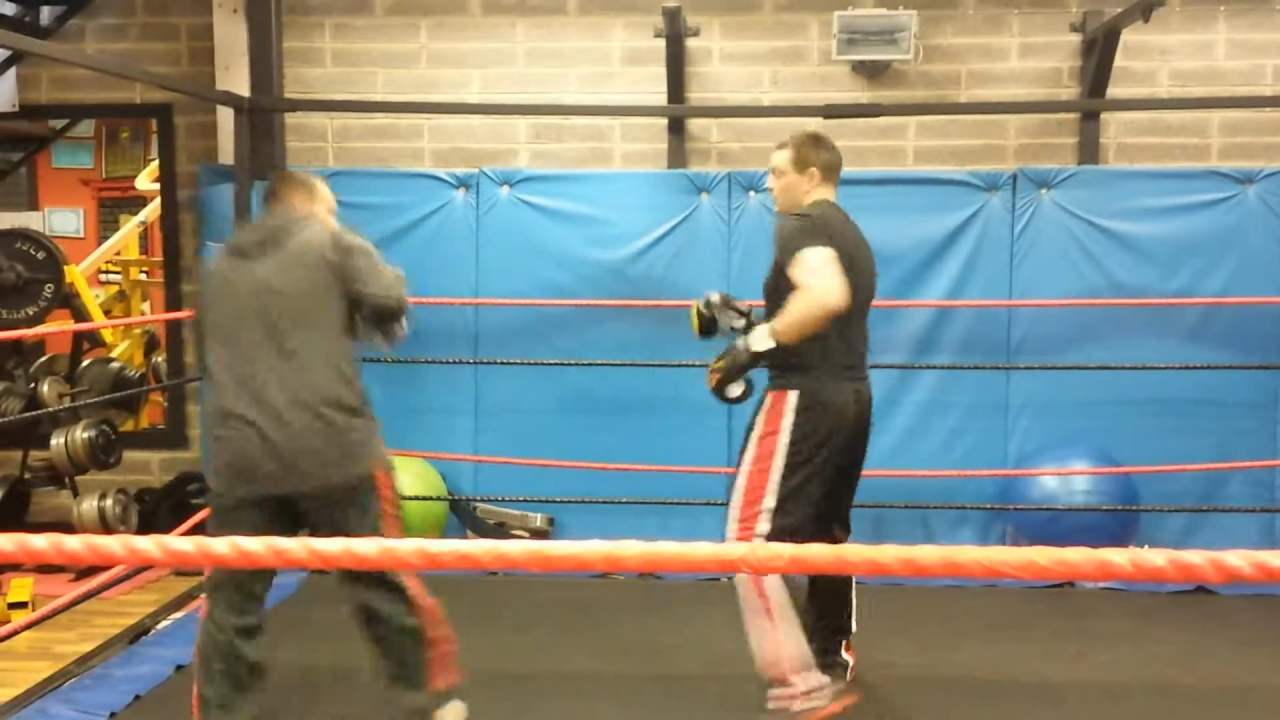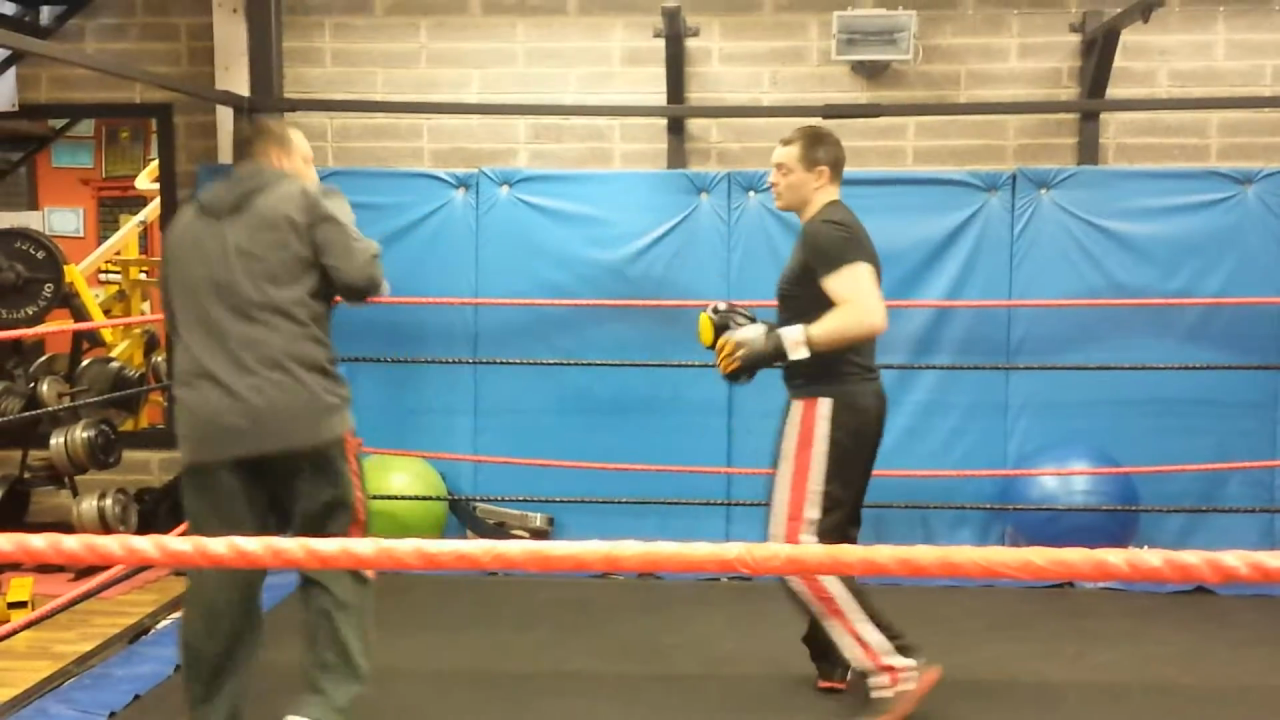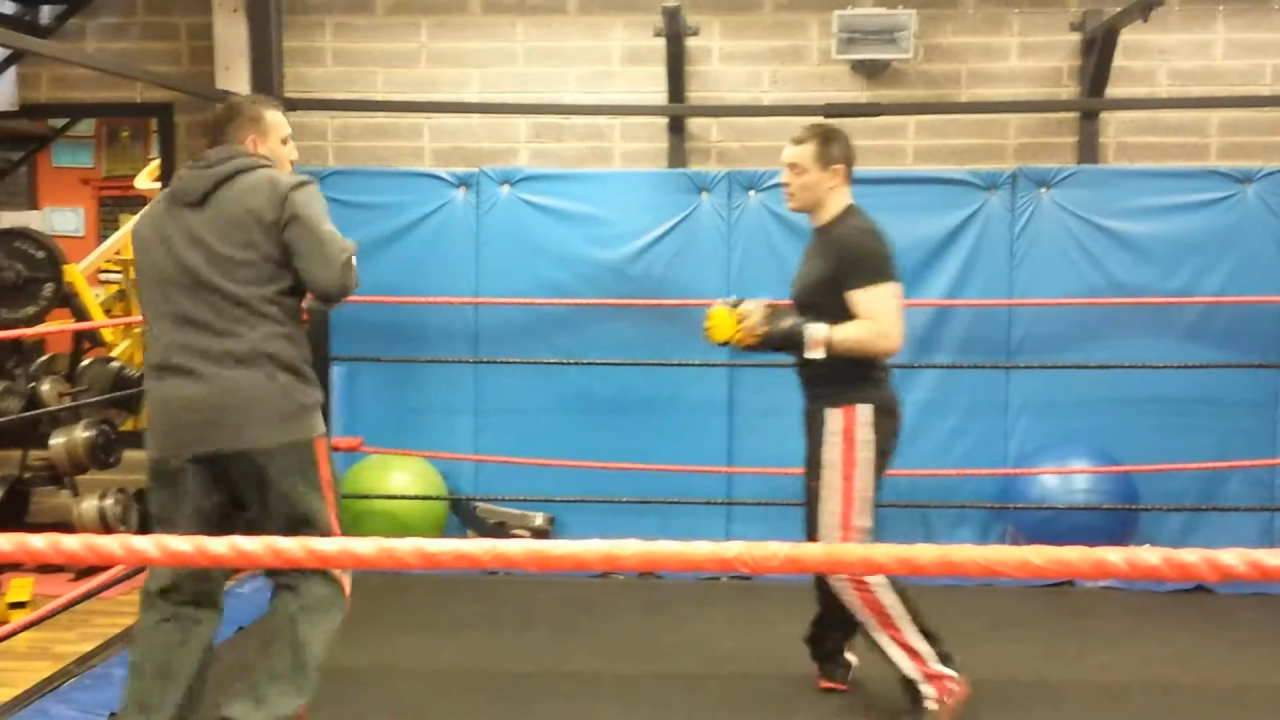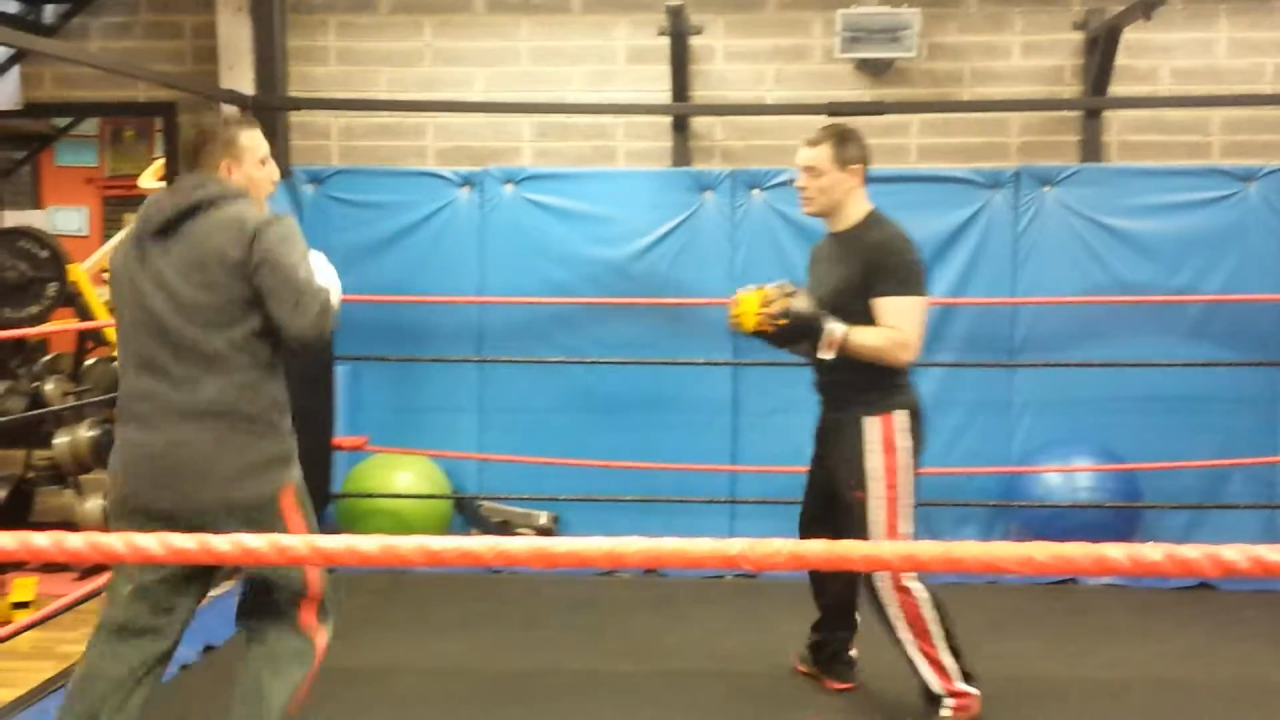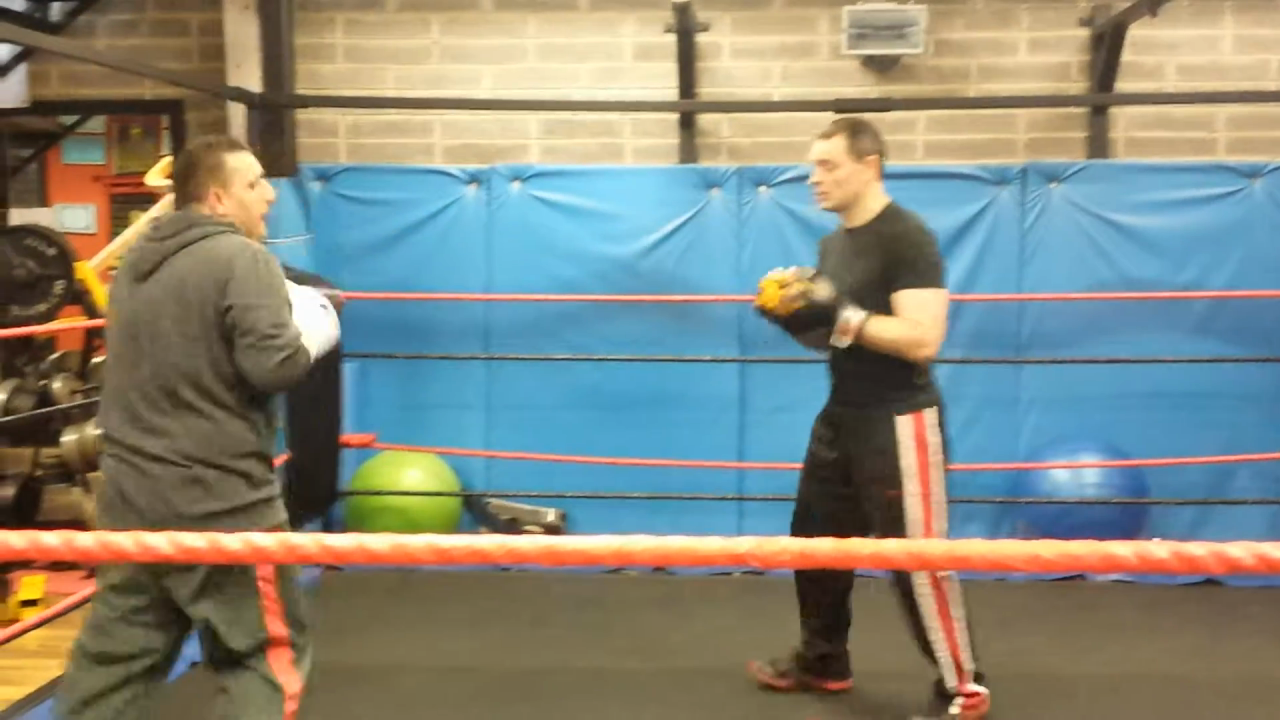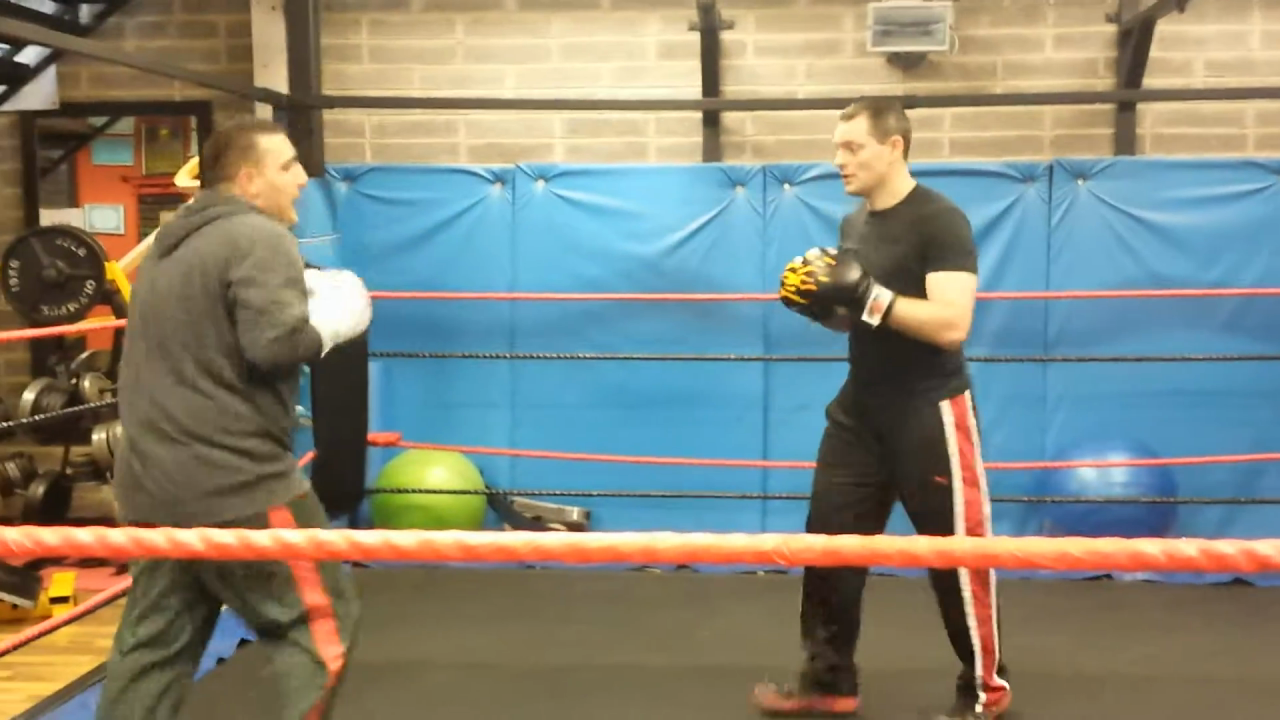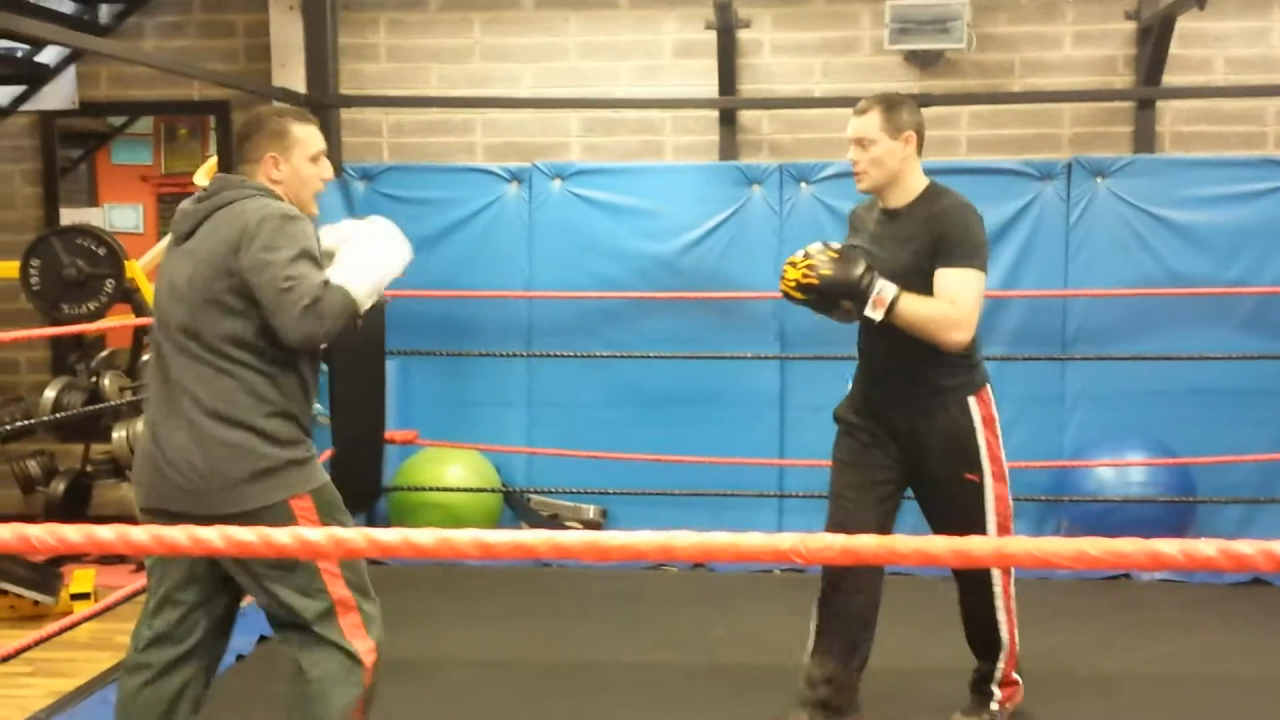
dt=0.1s
person 1, frame 1
left shoulder: (804, 224)
right shoulder: (850, 238)
left elbow: (824, 296)
left wrist: (754, 344)
right wrist: (748, 319)
left hip: (805, 400)
right hip: (848, 400)
left knee: (755, 536)
right knee: (822, 533)
right ankle: (832, 658)
person 1, frame 2
left shoulder: (826, 232)
right shoulder: (837, 231)
left elbow: (867, 317)
left wrist: (780, 342)
right wrist: (753, 331)
left hip: (828, 404)
right hip: (857, 400)
left knee: (799, 543)
right knee: (832, 536)
left ankle: (895, 669)
right ankle: (833, 661)
person 1, frame 3
left shoulder: (857, 239)
right shoulder: (820, 239)
left elbow: (885, 336)
left wrist: (804, 335)
right wrist: (767, 329)
left hip: (853, 414)
right hip: (835, 410)
left knee: (846, 552)
right knee: (830, 540)
right ankle: (832, 656)
person 1, frame 4
left shoulder: (887, 246)
right shoulder: (828, 246)
left elbow: (902, 346)
left wrist: (821, 331)
right wrist: (786, 323)
left hip: (878, 422)
right hip: (843, 417)
left knee: (888, 564)
right knee: (821, 535)
right ankle: (831, 656)
person 1, frame 5
left shoulder: (908, 238)
right shoulder: (833, 242)
left elbow: (920, 341)
left wrist: (836, 315)
right wrist: (796, 317)
left hip: (898, 422)
right hip: (842, 418)
left knee: (917, 564)
right knee: (812, 536)
right ankle: (822, 660)
person 1, frame 6
left shoulder: (940, 221)
right shoulder: (855, 224)
left elbow: (951, 325)
left wrist: (867, 295)
right wrist: (820, 300)
left hip: (931, 411)
right hip: (860, 406)
right knee: (831, 541)
person 1, frame 7
left shoulder: (954, 218)
right shoulder: (861, 218)
left elbow: (955, 327)
left wrist: (869, 288)
right wrist: (823, 292)
left hip: (947, 411)
right hip: (870, 411)
left knee: (977, 557)
right knee: (846, 557)
person 2, frame 1
left shoulder: (216, 271)
right shoulder: (334, 246)
right elbow: (388, 302)
right wrist: (352, 321)
left hip: (240, 460)
right hip: (334, 451)
left knee: (231, 605)
right knee: (385, 582)
person 2, frame 2
left shoulder: (184, 227)
right shoulder: (306, 203)
right elbow: (363, 276)
right wrist: (321, 285)
left hip: (211, 426)
right hip: (301, 417)
left knee: (221, 584)
right knee: (337, 563)
person 2, frame 3
left shoulder: (155, 216)
right shoulder: (283, 192)
right elbow: (332, 277)
right wrist: (347, 256)
left hip: (178, 421)
right hip: (270, 414)
left knee: (179, 591)
right knee: (311, 570)
person 2, frame 4
left shoulder: (132, 246)
right shoulder: (256, 226)
right elbow: (305, 322)
right wrist: (324, 288)
left hip: (147, 463)
right hip: (242, 462)
left knee: (128, 635)
right knee: (292, 615)
person 2, frame 5
left shoulder: (135, 271)
right shoulder: (242, 261)
right elbow: (270, 366)
right wrist: (309, 334)
left hip: (134, 502)
right hip: (222, 505)
left knee: (109, 667)
right knee: (270, 660)
person 2, frame 6
left shoulder: (167, 250)
right shoulder: (260, 240)
right elbow: (274, 342)
left wrist: (302, 297)
right wrist: (336, 318)
left hip: (153, 482)
right hip: (236, 482)
left knee: (151, 648)
right knee: (318, 625)
person 2, frame 7
left shoulder: (200, 227)
right shoulder: (270, 222)
right elbow: (309, 317)
left wrist: (324, 257)
right wrist: (367, 266)
left hip: (174, 471)
right hip: (256, 471)
left knee: (168, 644)
right knee: (341, 628)
